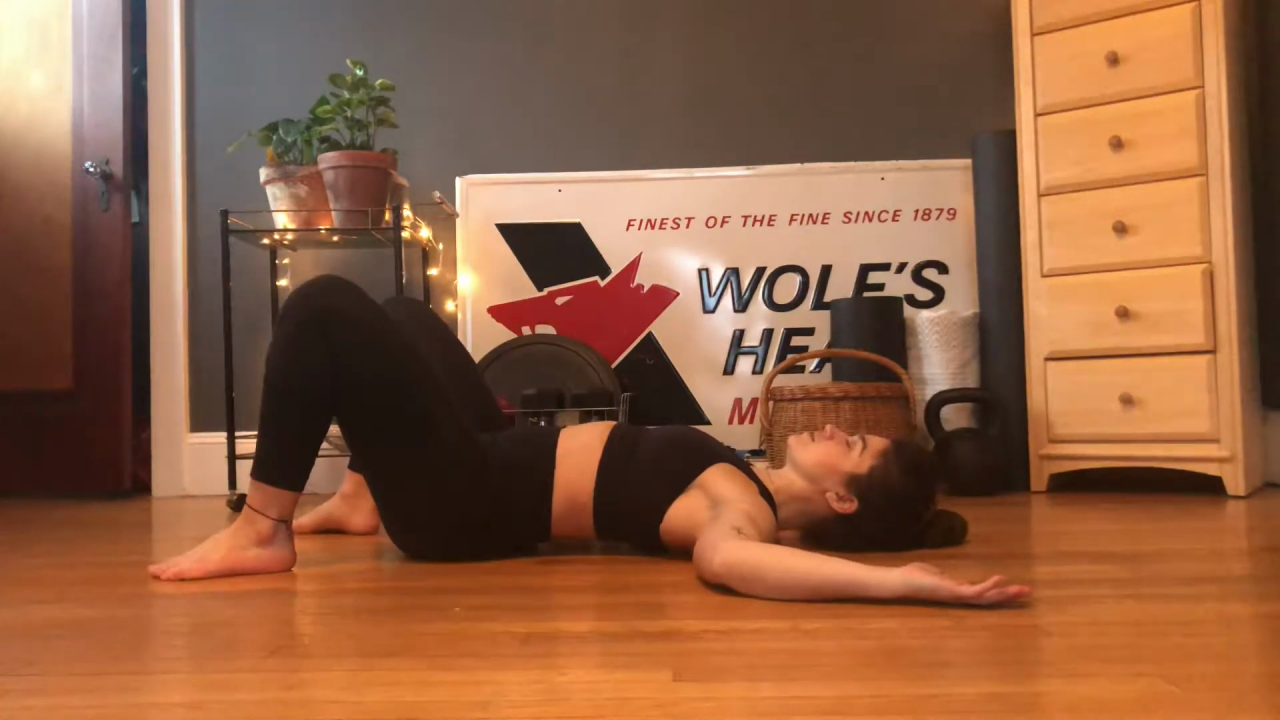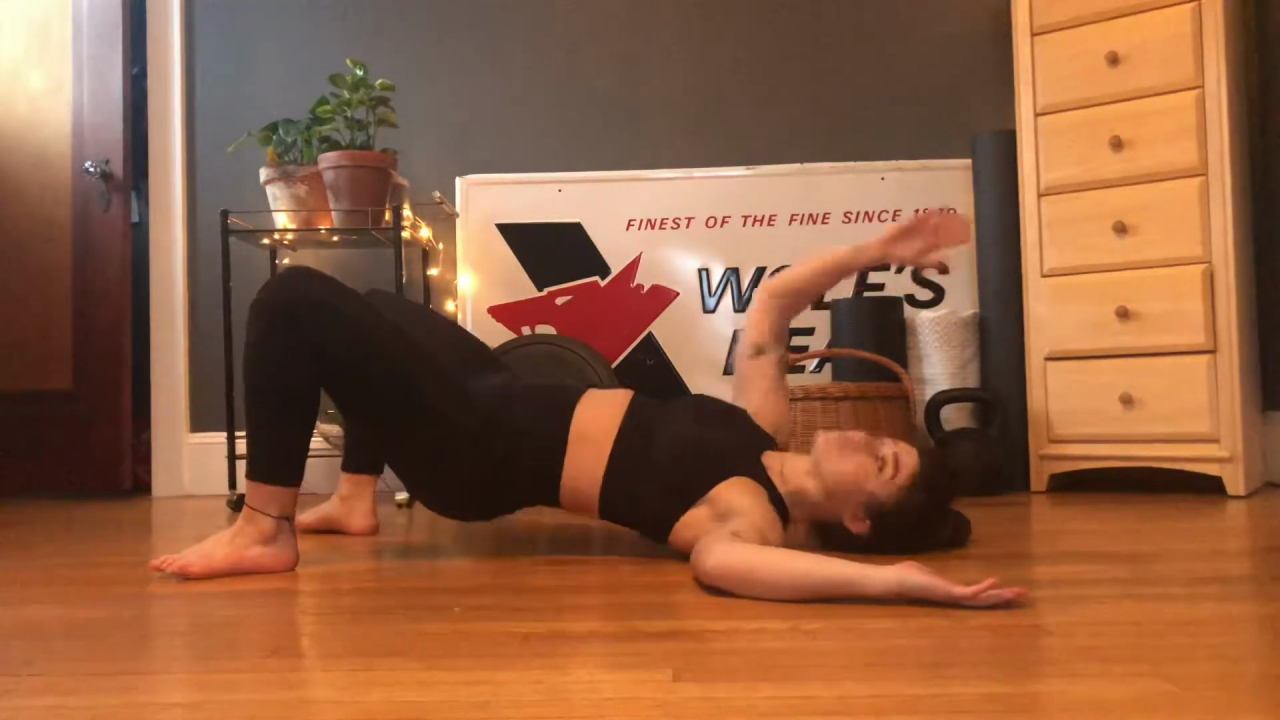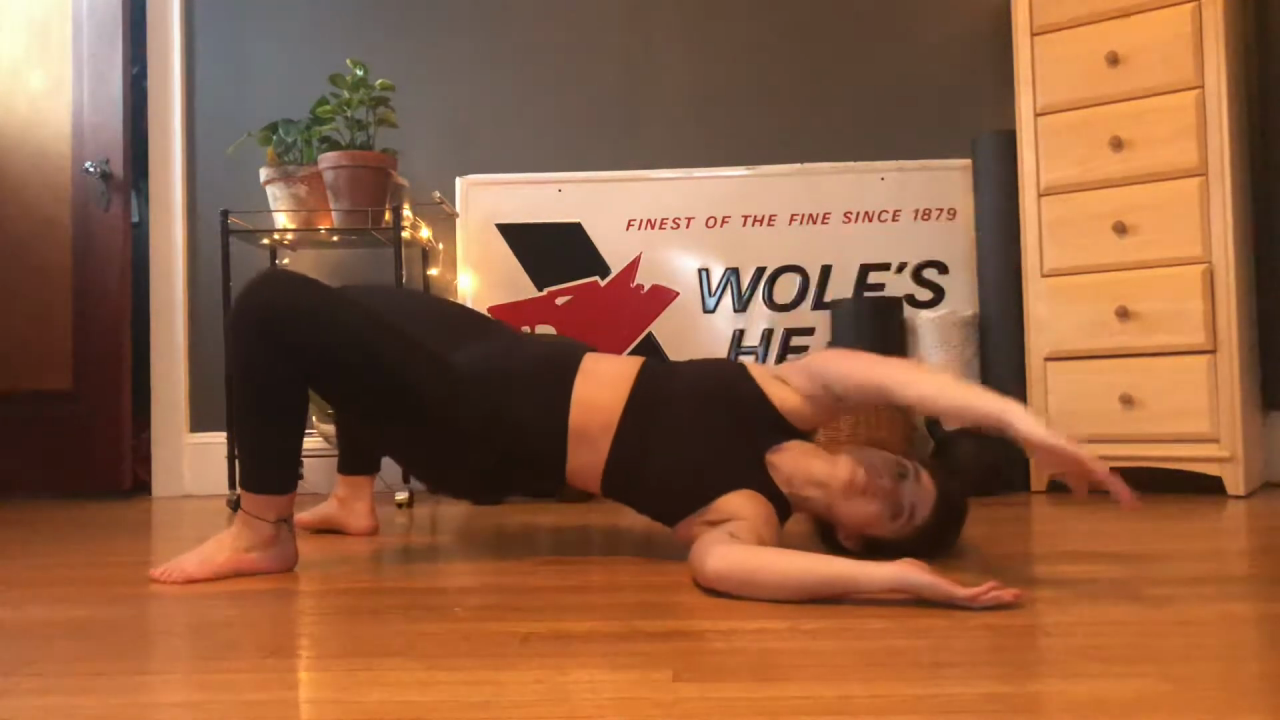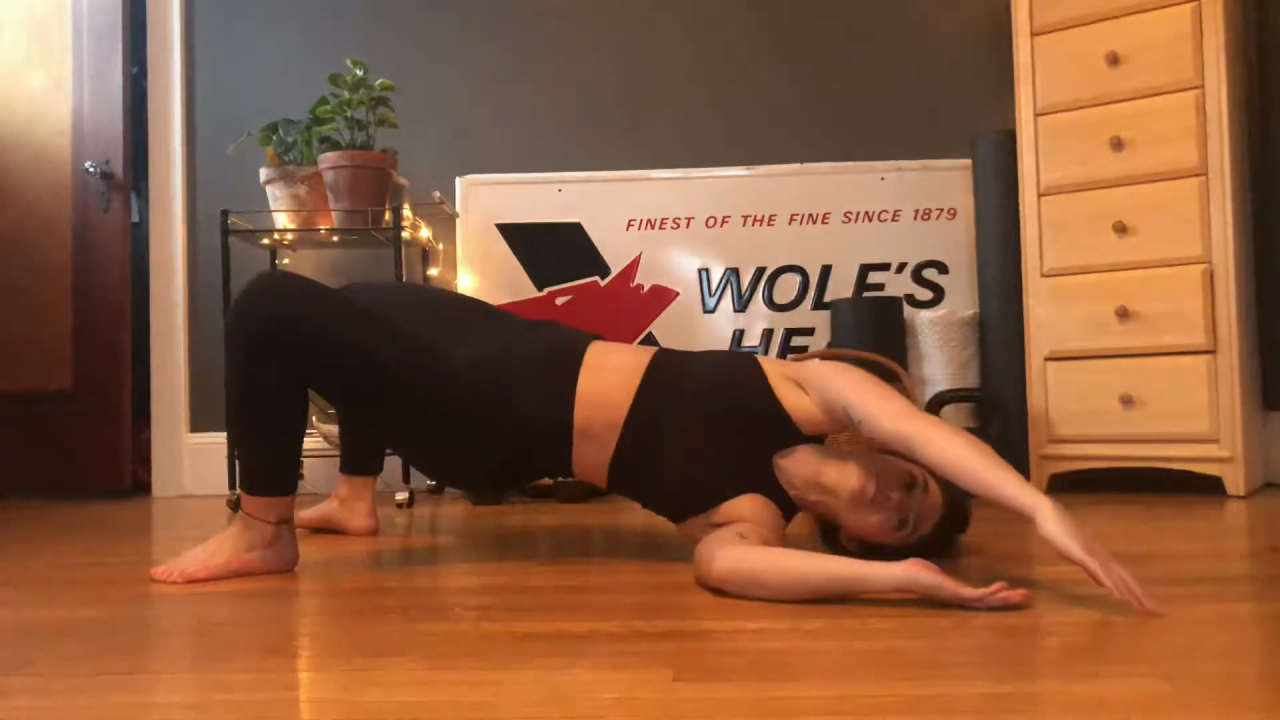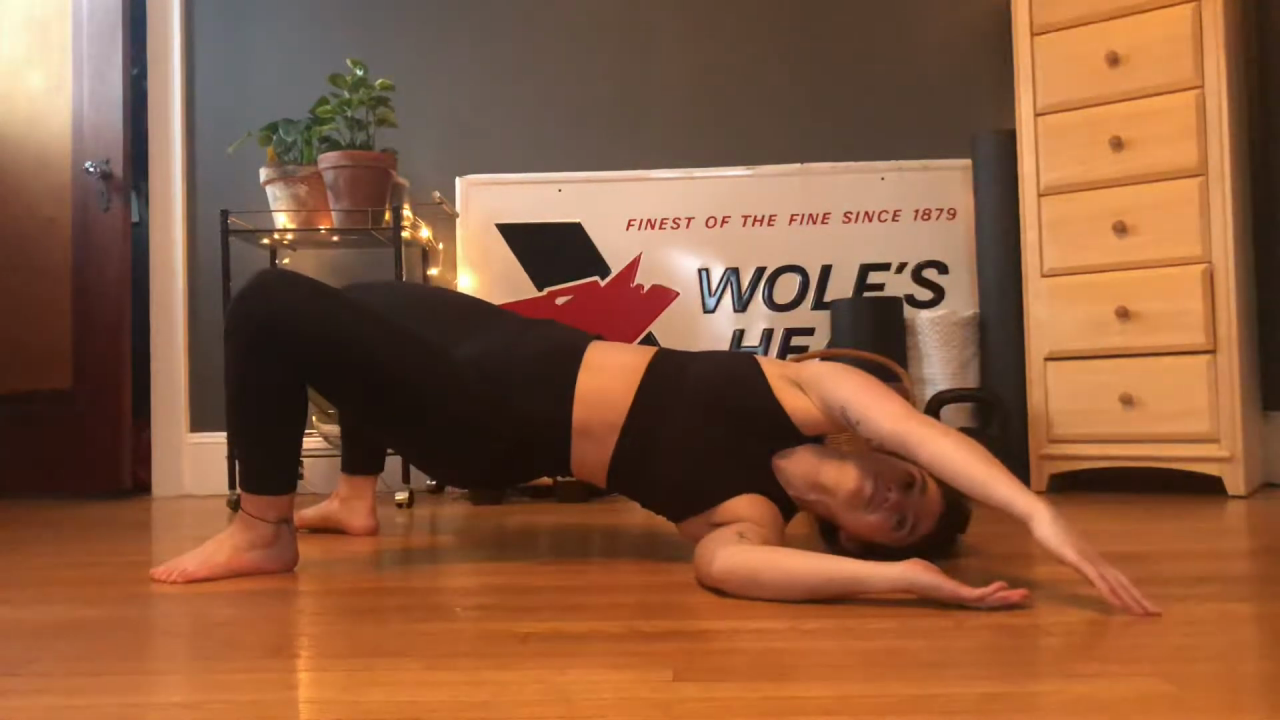
dt=0.5s
person 1, frame 1
left shoulder: (745, 510)
right shoulder: (756, 486)
left elbow: (724, 557)
left wrist: (900, 582)
left hip: (466, 502)
right hip: (499, 454)
left knee: (324, 307)
right knee: (403, 314)
left ankle: (261, 532)
right ankle: (356, 501)
person 1, frame 2
left shoulder: (754, 519)
right shoulder: (766, 425)
left elbow: (720, 561)
right elbow: (771, 304)
left wrist: (892, 577)
right wrist: (879, 249)
left hip: (475, 454)
right hip: (504, 394)
left knee: (292, 300)
right knee: (367, 306)
left ankle: (264, 534)
right ankle: (353, 505)
person 1, frame 3
left shoulder: (750, 515)
right shoulder: (798, 409)
left elbow: (718, 565)
right elbow: (883, 372)
right wrist: (1025, 418)
left hip: (484, 435)
right hip: (512, 357)
left knee: (271, 305)
right knee: (361, 306)
left ankle: (260, 535)
right ankle: (351, 502)
person 1, frame 4
left shoulder: (752, 516)
right shoulder: (813, 399)
left elbow: (724, 566)
right elbow: (922, 426)
right wrist: (1040, 506)
left hip: (492, 430)
right hip: (521, 346)
left knee: (269, 308)
right knee: (357, 304)
left ankle: (262, 537)
right ankle: (354, 502)
person 1, frame 5
left shoulder: (750, 516)
right shoulder: (813, 399)
left elbow: (723, 566)
right elbow: (920, 427)
right wrist: (1035, 508)
left hip: (492, 426)
right hip: (524, 344)
left knee: (269, 306)
right knee: (359, 304)
left ankle: (262, 536)
right ankle: (355, 502)
